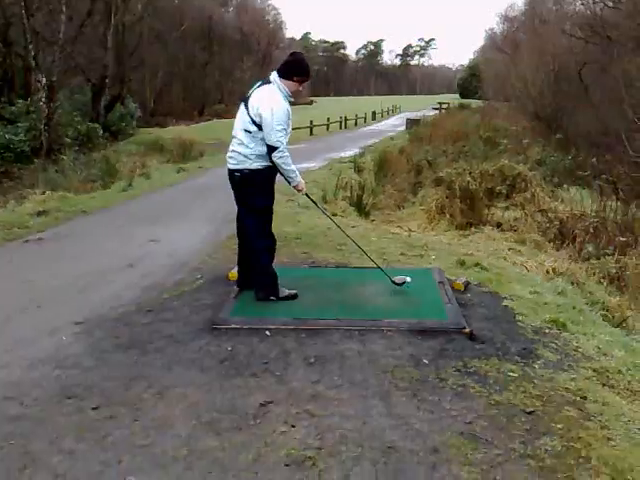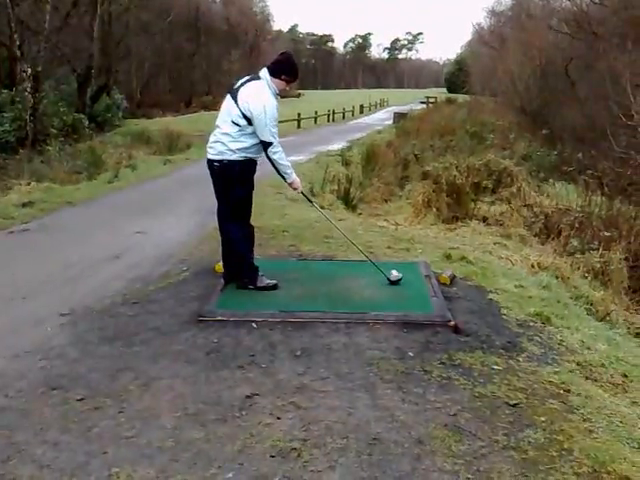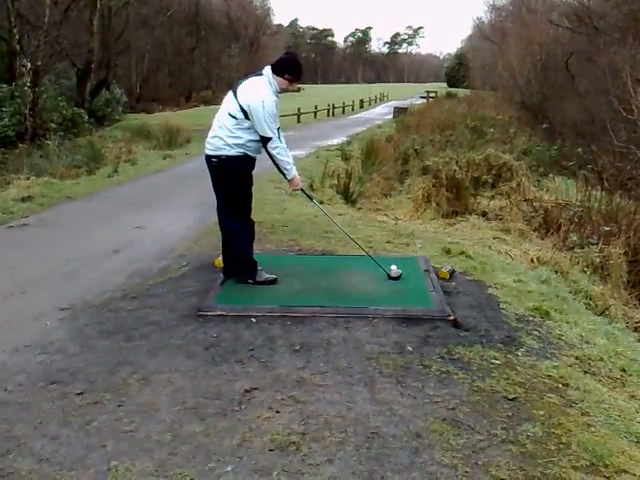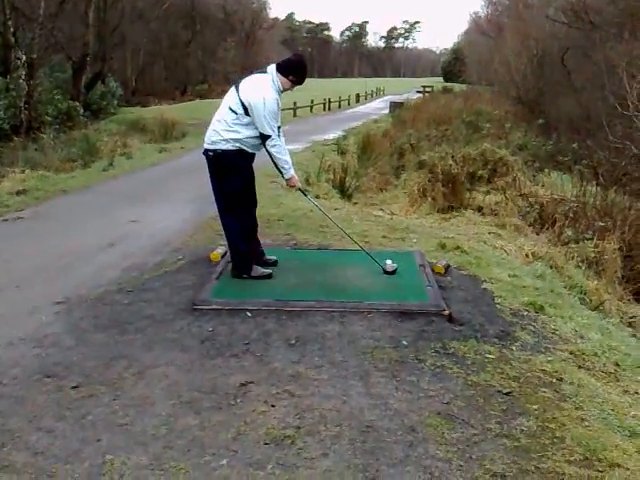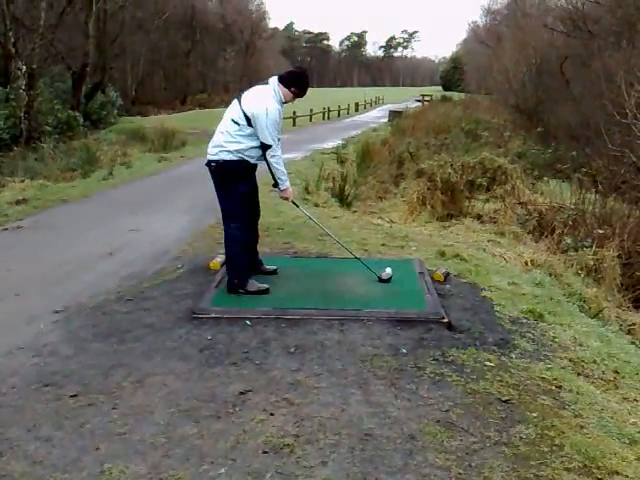
dt=0.5s
person 1, frame 1
left shoulder: (263, 88)
right shoulder: (276, 103)
right elbow: (276, 149)
right wrist: (294, 178)
left hip: (240, 166)
right hip: (254, 171)
left knee: (248, 226)
right knee: (260, 230)
left ankle: (246, 278)
right ankle: (267, 288)
person 1, frame 2
left shoulder: (250, 83)
right shoulder: (264, 100)
right elbow: (271, 145)
right wrist: (291, 176)
left hip: (221, 157)
right hip: (233, 162)
left knee: (230, 218)
right knee: (239, 220)
left ankle: (233, 271)
right ankle: (247, 275)
person 1, frame 3
left shoulder: (258, 83)
right shoulder: (263, 95)
left elbow: (274, 133)
right elbow: (270, 141)
left wrist: (291, 165)
right wrist: (290, 173)
left hip: (224, 154)
right hip: (229, 157)
left knee: (232, 213)
right knee: (239, 215)
left ankle: (233, 266)
right ankle: (246, 271)
person 1, frame 4
left shoulder: (264, 82)
right shoulder: (265, 94)
left elbow: (275, 133)
right elbow: (270, 139)
left wrist: (288, 167)
right wrist: (288, 173)
left hip: (235, 150)
right hip: (226, 152)
left knee: (247, 206)
right knee: (235, 209)
left ankle: (253, 253)
right ankle: (243, 265)
person 1, frame 5
left shoulder: (265, 92)
right shoulder: (268, 105)
left elbow: (271, 145)
right elbow: (270, 149)
left wrist: (280, 180)
right wrist: (283, 184)
left hip: (236, 160)
right hip: (229, 162)
left knee: (249, 215)
right knee: (238, 220)
left ankle: (251, 262)
right ankle: (238, 280)
